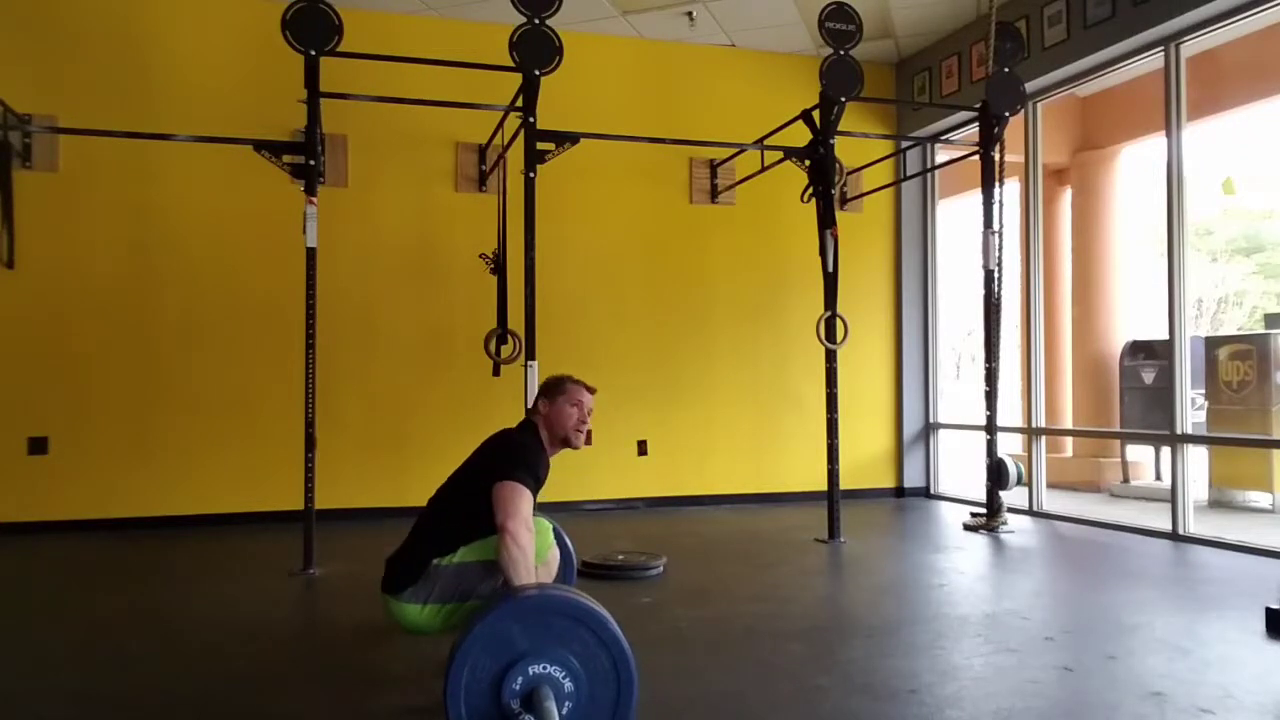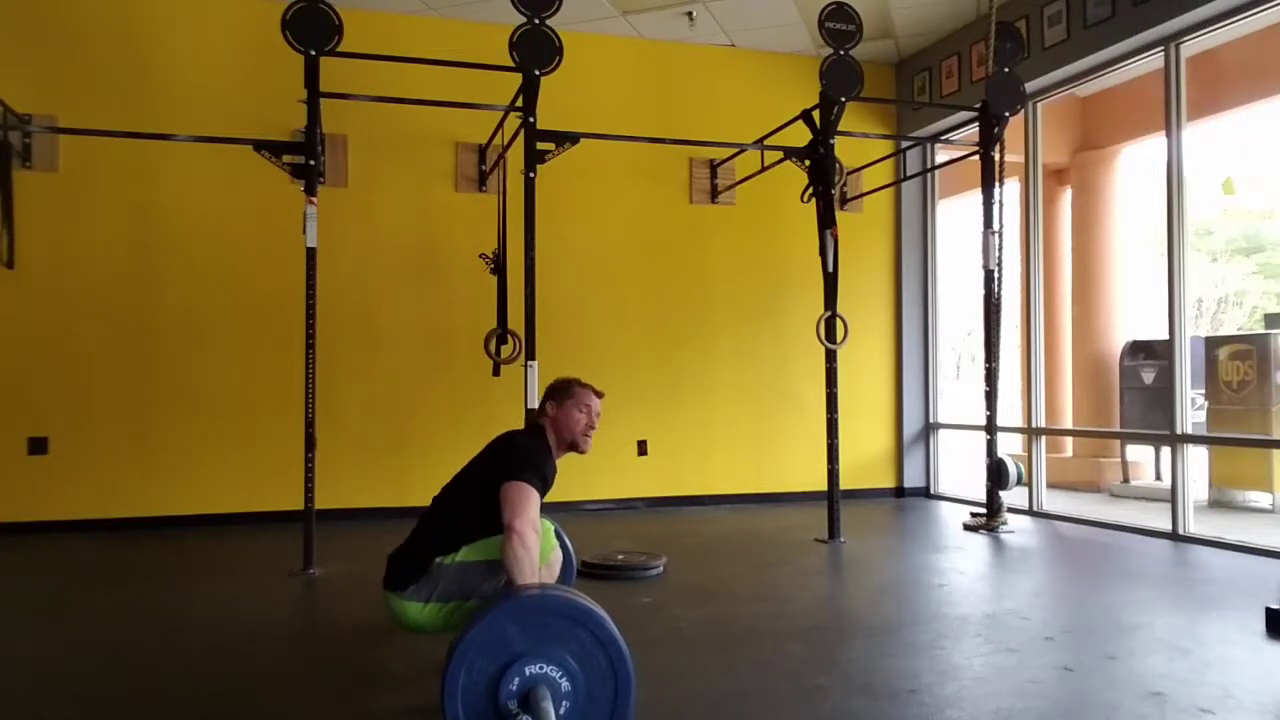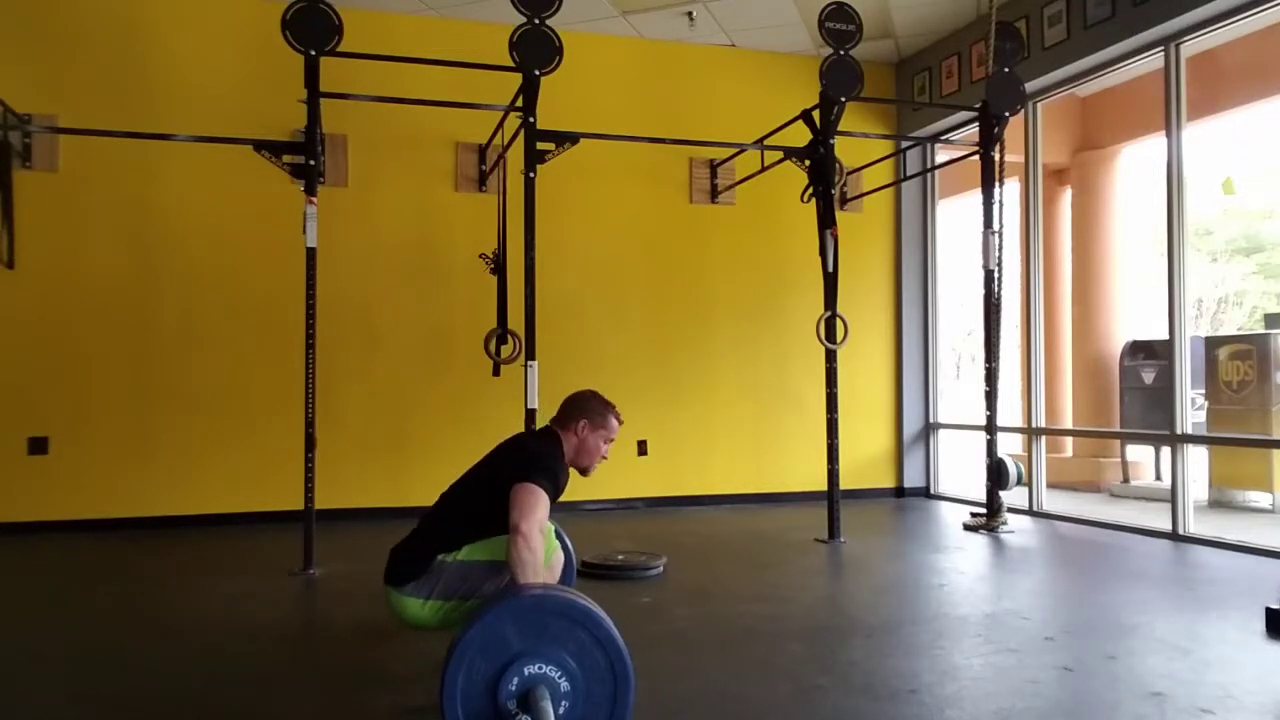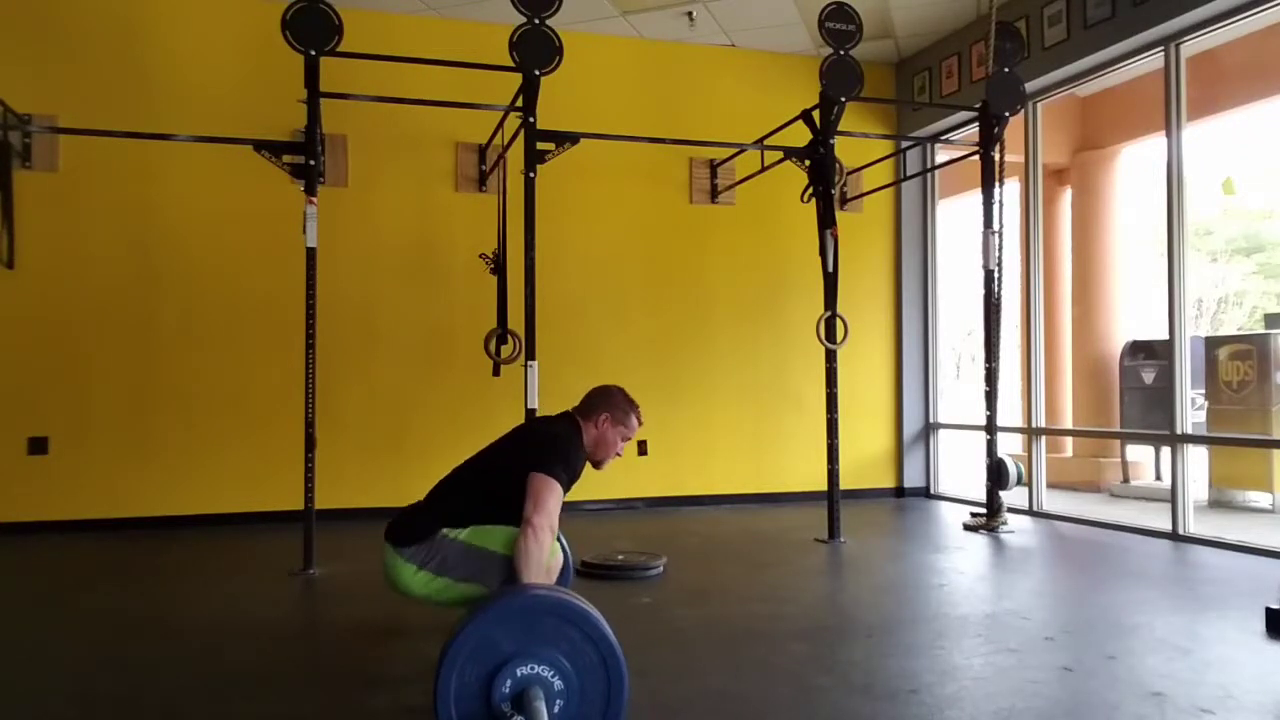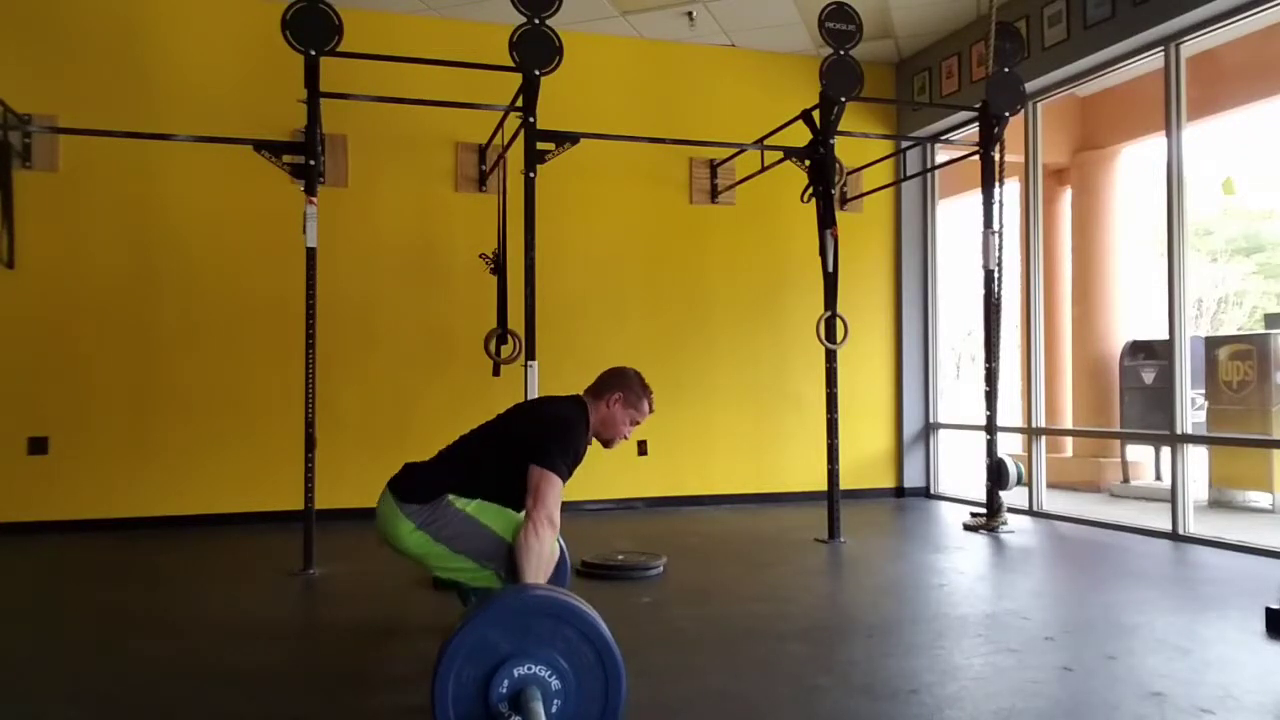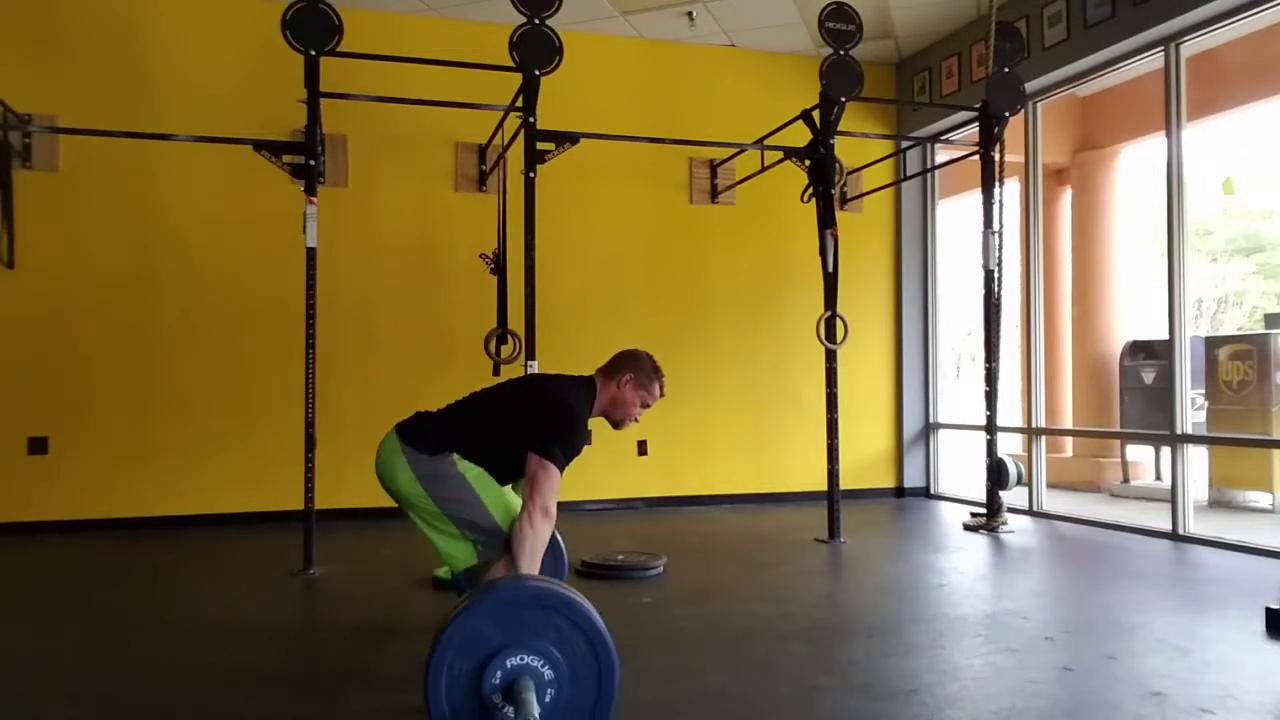
dt=0.4s
person 1, frame 1
left shoulder: (522, 447)
right shoulder: (524, 448)
right elbow: (514, 528)
left hip: (415, 584)
right hip: (418, 592)
right knee: (542, 545)
person 1, frame 2
left shoulder: (527, 447)
right shoulder: (531, 451)
right elbow: (519, 528)
left hip: (415, 582)
right hip: (420, 590)
right knee: (543, 542)
person 1, frame 3
left shoulder: (537, 448)
right shoulder: (546, 458)
right elbow: (526, 530)
left hip: (418, 575)
right hip: (420, 585)
right knee: (546, 553)
person 1, frame 4
left shoulder: (553, 434)
right shoulder: (564, 446)
right elbow: (539, 524)
left hip: (419, 540)
right hip: (418, 550)
right knee: (544, 560)
person 1, frame 5
left shoulder: (560, 416)
right shoulder: (567, 428)
right elbow: (543, 520)
left hip: (415, 501)
right hip: (420, 509)
right knee: (539, 554)
person 1, frame 6
left shoulder: (568, 398)
right shoulder: (568, 410)
left elbow: (528, 476)
right elbow: (540, 510)
left hip: (414, 452)
right hip: (422, 456)
right knee: (507, 552)
